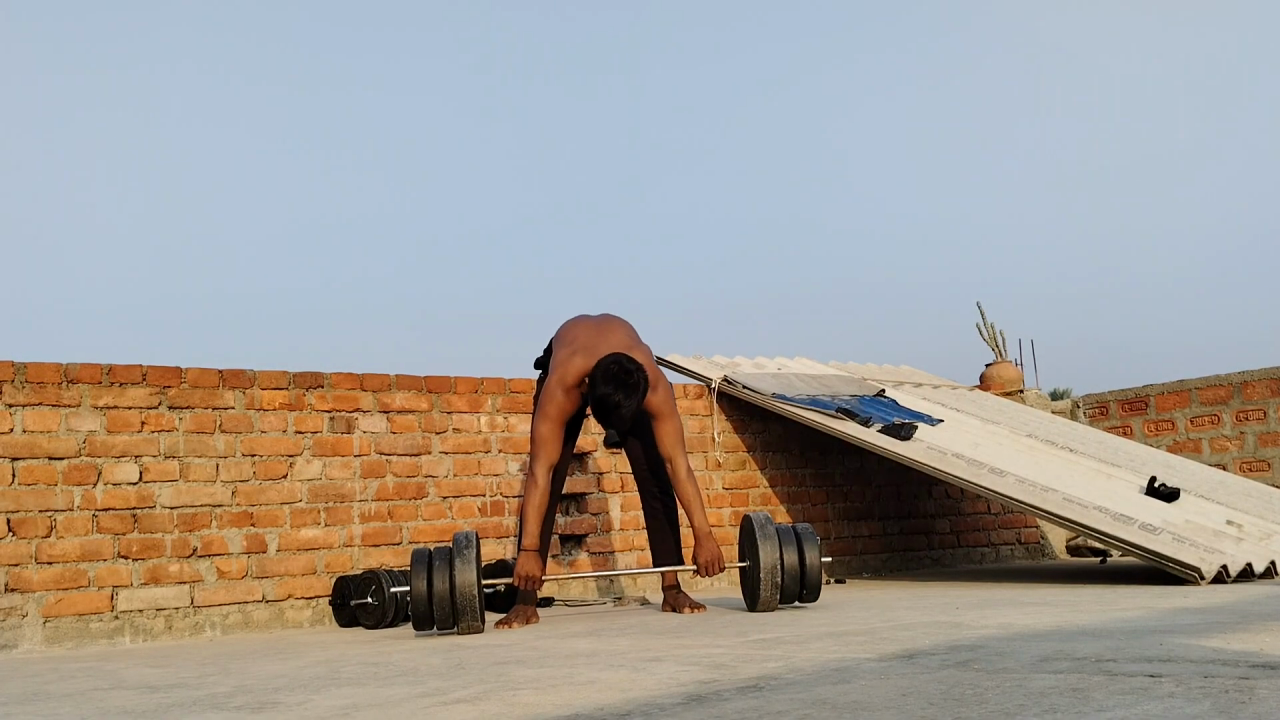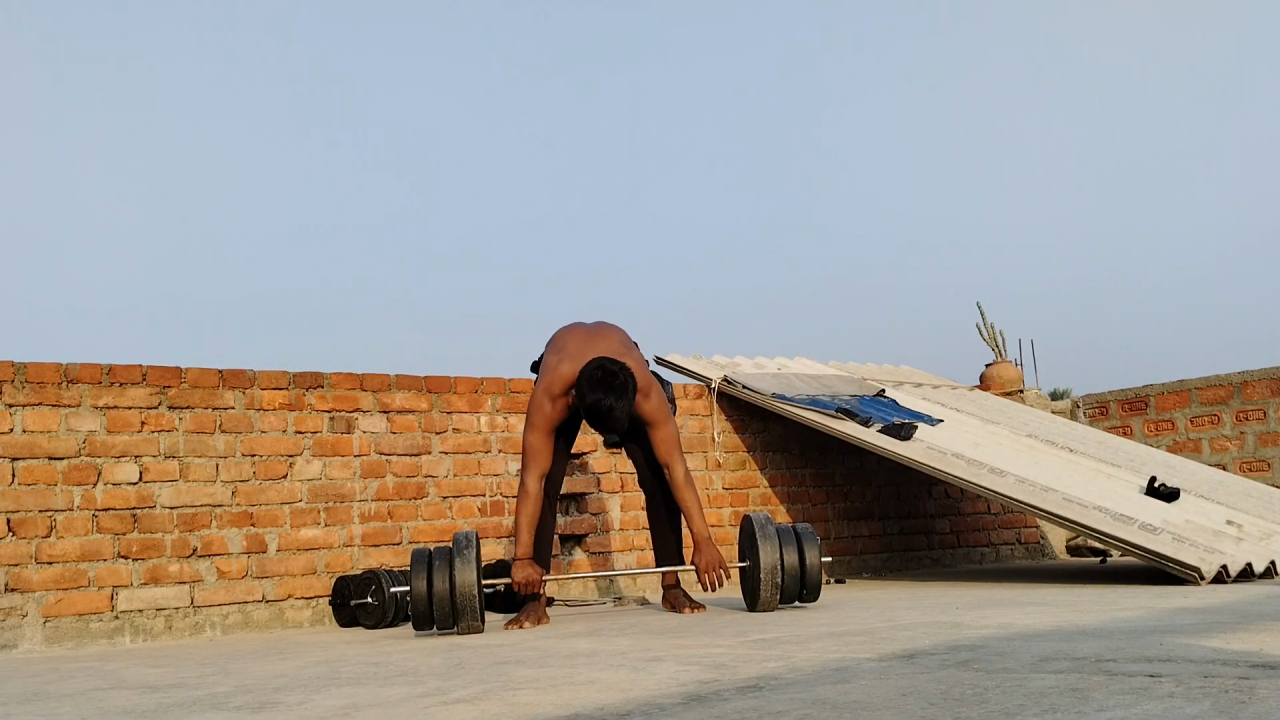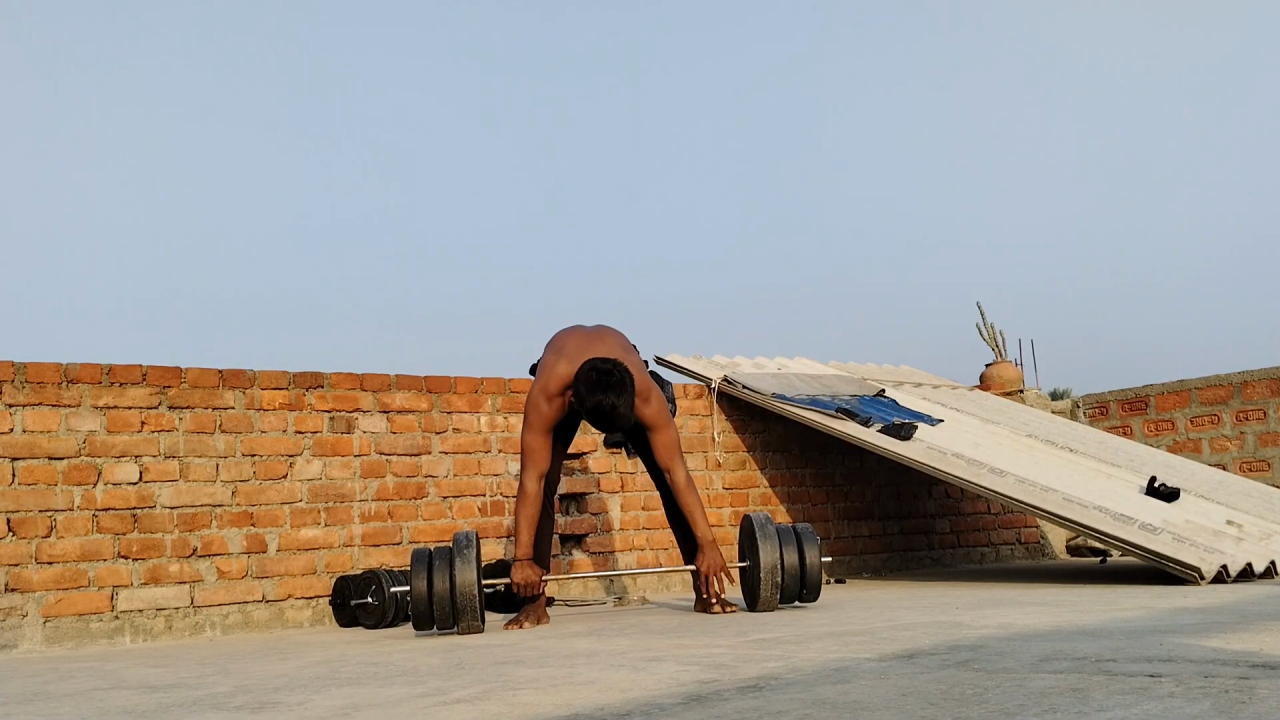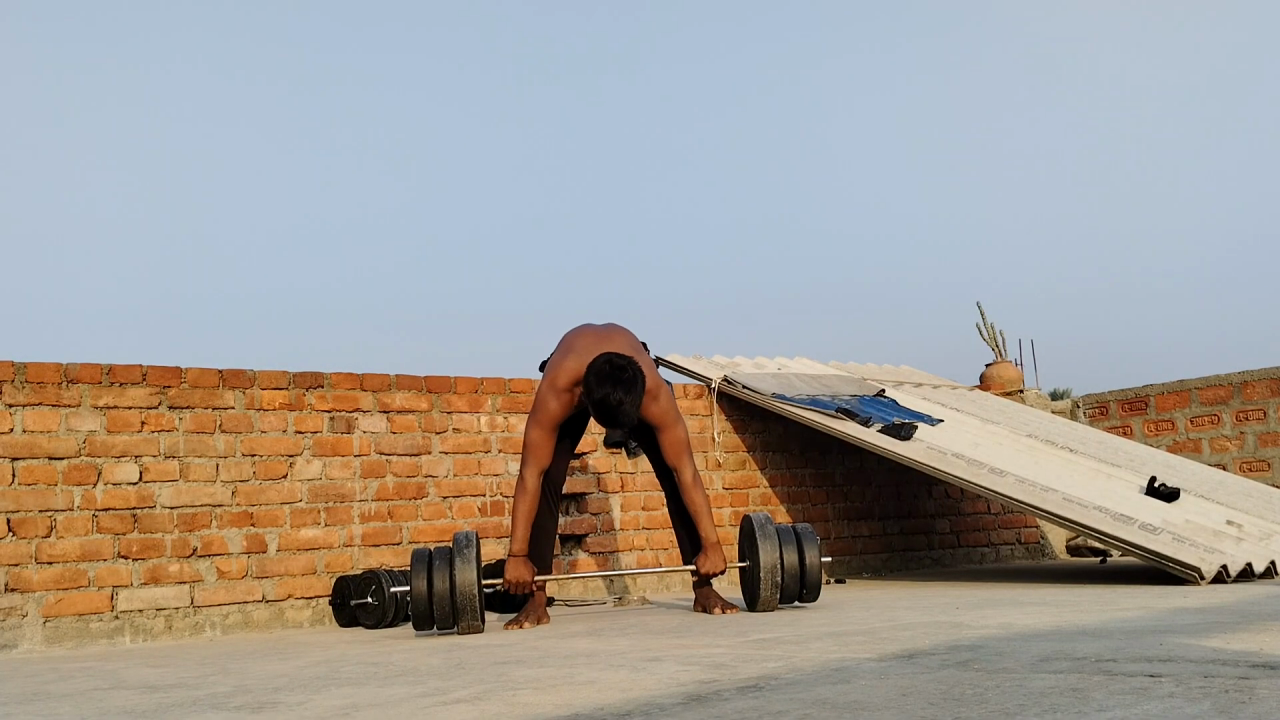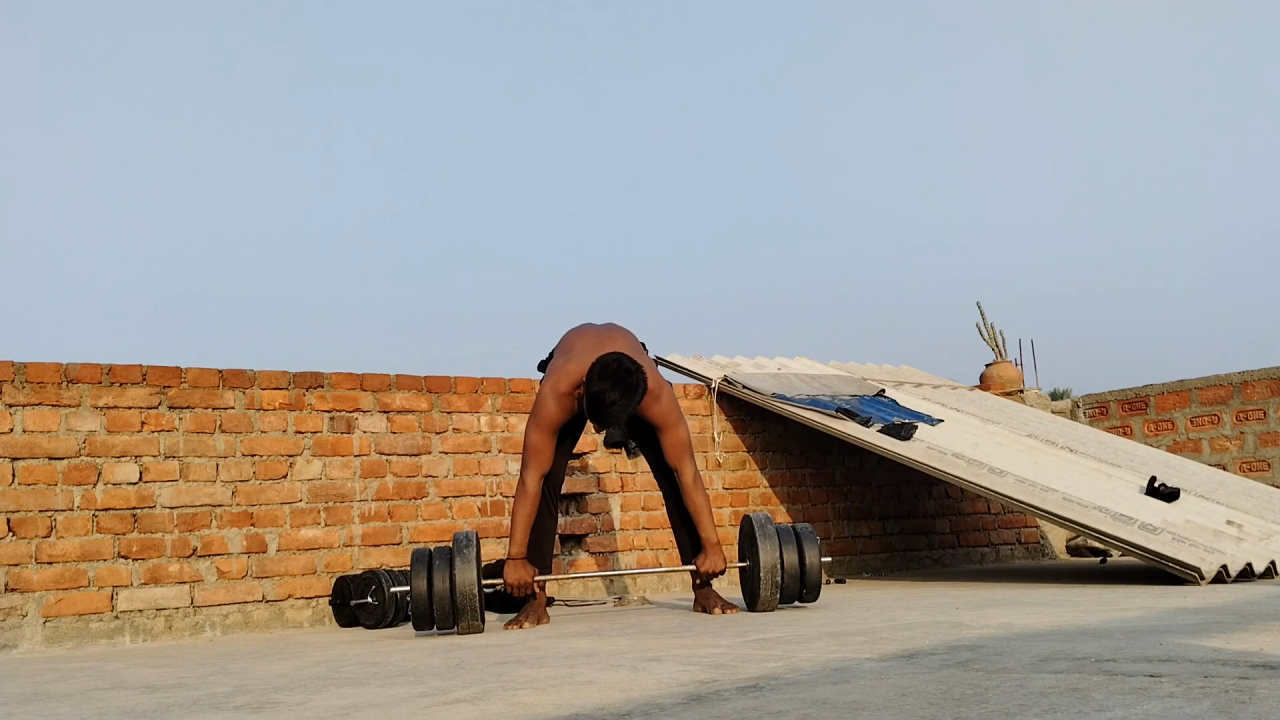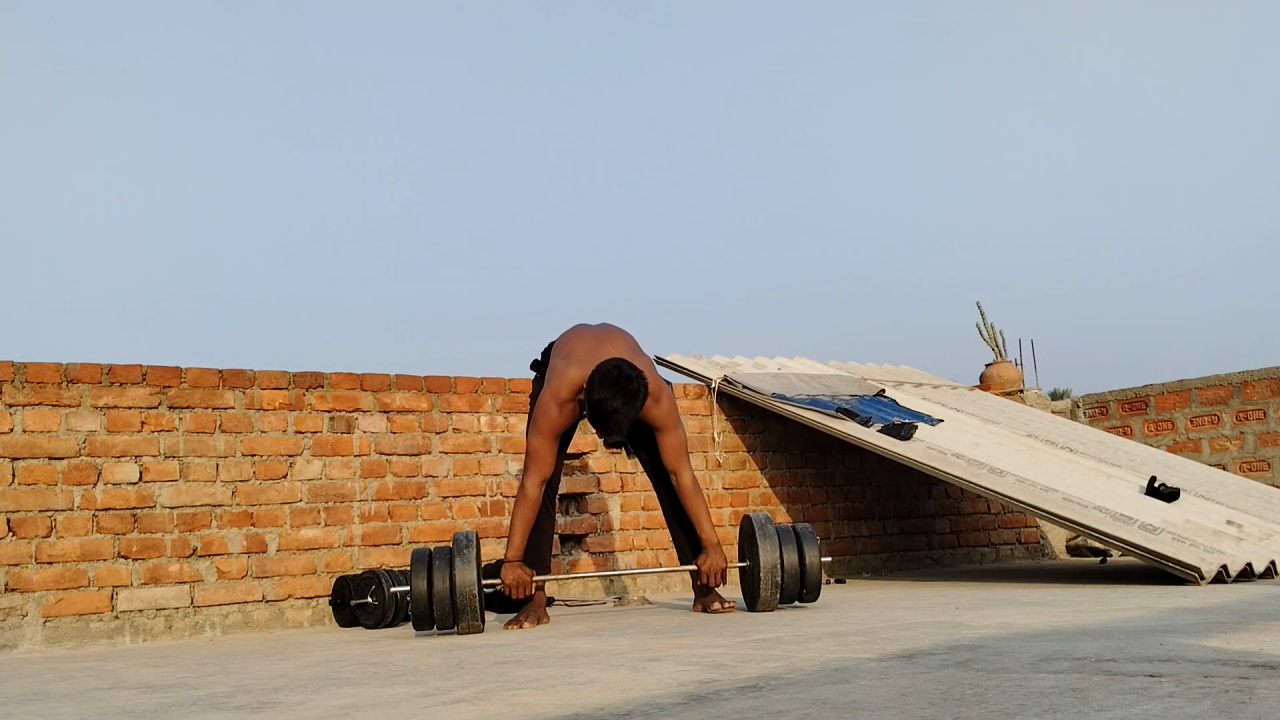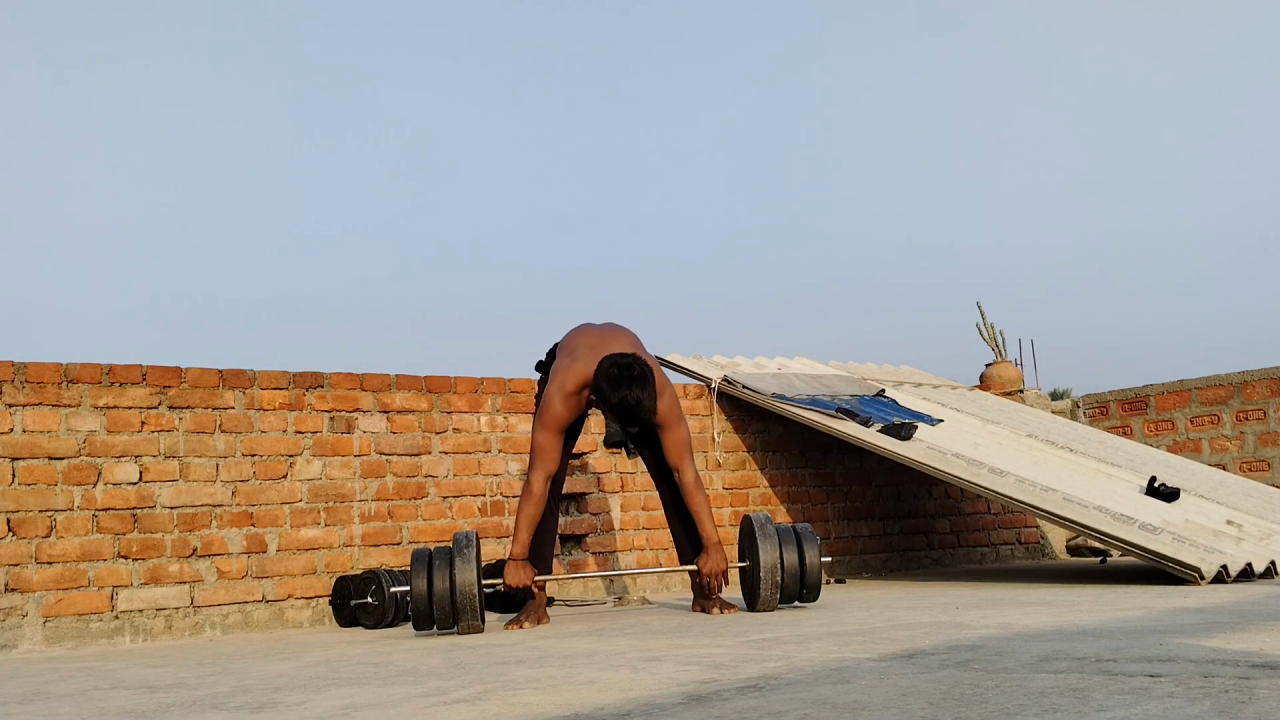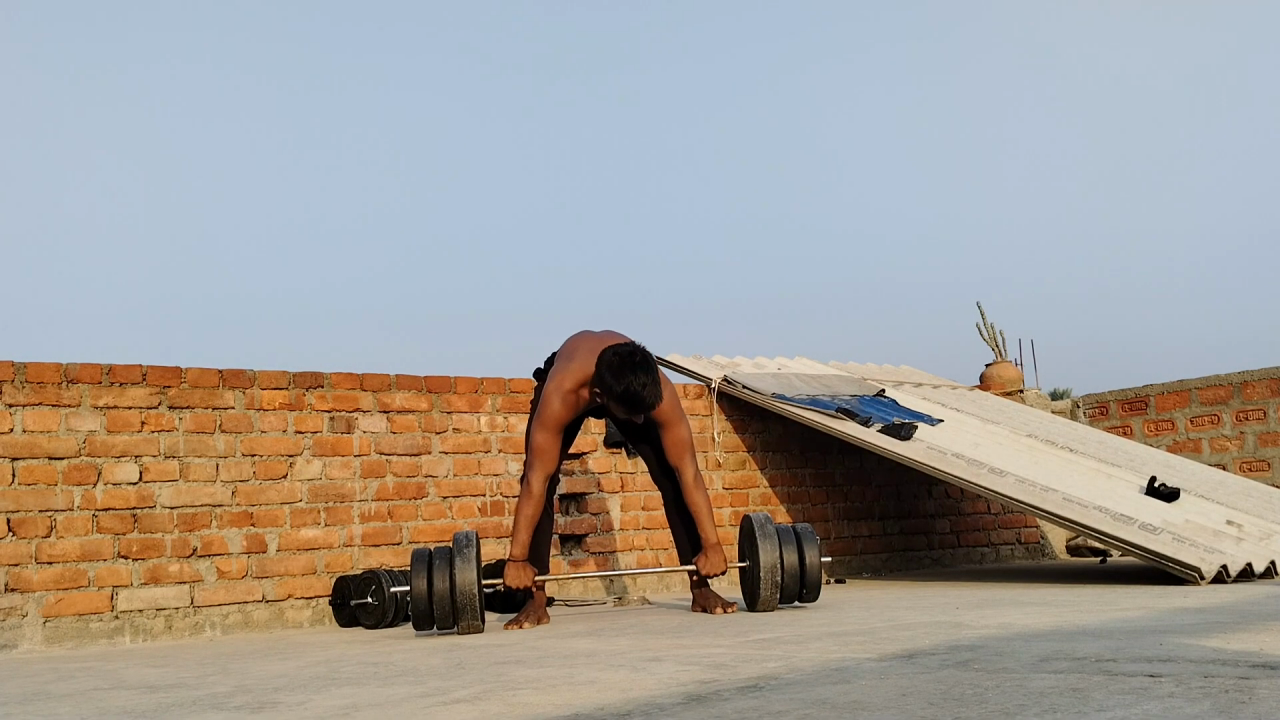
dt=0.3s
person 1, frame 1
left shoulder: (654, 385)
right shoulder: (562, 386)
left elbow: (677, 463)
right elbow: (541, 471)
left wrist: (704, 536)
right wrist: (528, 550)
left hip: (630, 374)
right hip: (567, 366)
left knee: (654, 474)
right knee: (551, 474)
left ankle: (671, 586)
right ankle: (527, 598)
person 1, frame 2
left shoulder: (647, 389)
right shoulder: (551, 393)
left elbow: (675, 468)
right elbow: (533, 479)
left wrist: (703, 541)
right wrist: (523, 558)
left hip: (622, 374)
right hip: (563, 376)
left knee: (656, 475)
right knee: (548, 482)
left ankle: (671, 586)
right ankle: (535, 600)
person 1, frame 3
left shoulder: (645, 393)
right shoulder: (548, 394)
left elbow: (676, 472)
right elbow: (532, 480)
left wrist: (707, 544)
right wrist: (523, 558)
left hip: (624, 379)
right hip: (563, 382)
left knee: (665, 475)
right knee: (545, 479)
left ankle: (704, 588)
right ankle: (535, 600)
person 1, frame 4
left shoulder: (654, 392)
right shoulder: (557, 390)
left elbow: (684, 470)
right elbow: (530, 474)
left wrist: (711, 546)
right wrist: (517, 555)
left hip: (631, 380)
right hip: (574, 379)
left knee: (672, 474)
right knee: (548, 479)
left ankle: (703, 589)
right ankle: (536, 599)
person 1, frame 5
left shoulder: (656, 392)
right shoulder: (557, 392)
left elbow: (685, 471)
right elbow: (531, 478)
left wrist: (711, 546)
right wrist: (516, 557)
left hip: (632, 379)
right hip: (570, 375)
left knee: (670, 475)
right knee: (547, 480)
left ankle: (703, 589)
right ankle: (537, 599)
person 1, frame 6
left shoulder: (656, 395)
right shoulder: (559, 397)
left elbow: (681, 473)
right elbow: (534, 482)
left wrist: (711, 546)
right wrist: (513, 560)
left hip: (628, 380)
left knee: (665, 476)
right knee: (546, 480)
left ankle: (702, 588)
right ankle: (535, 599)
person 1, frame 7
left shoulder: (659, 389)
right shoulder: (563, 393)
left elbow: (685, 471)
right elbow: (539, 478)
left wrist: (712, 545)
right wrist: (518, 557)
left hip: (634, 381)
right hip: (569, 377)
left knee: (669, 475)
right knee: (550, 479)
left ankle: (701, 588)
right ankle: (536, 599)
person 1, frame 8
left shoulder: (659, 389)
right shoulder: (561, 392)
left elbow: (687, 470)
right elbow: (537, 480)
left wrist: (711, 545)
right wrist: (517, 558)
left hip: (633, 385)
right hip: (572, 385)
left knee: (670, 475)
right knee: (542, 475)
left ankle: (701, 590)
right ankle: (536, 599)
